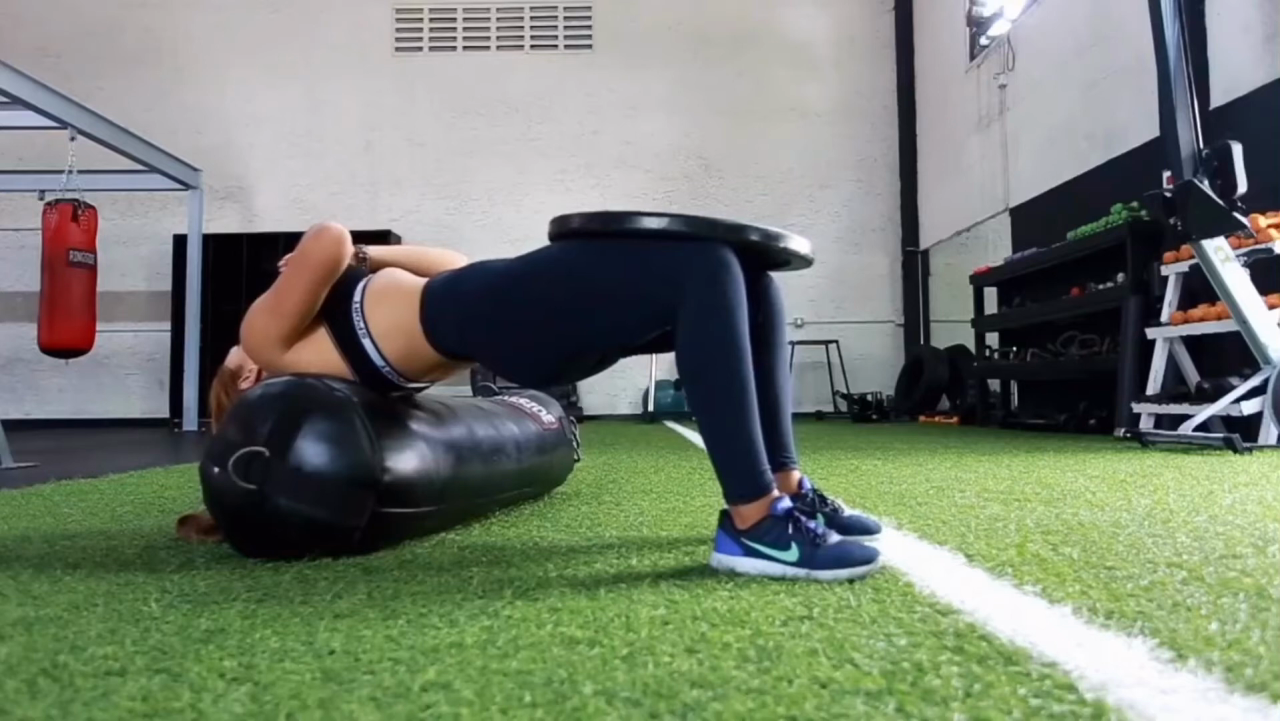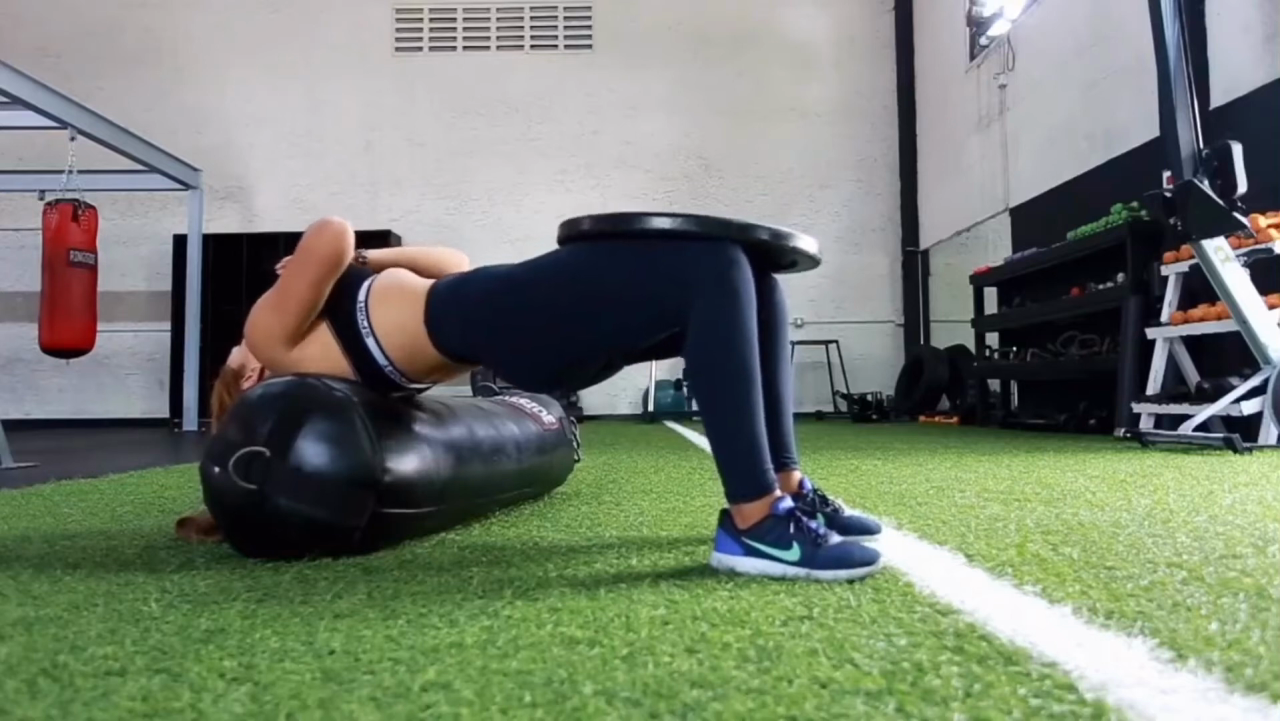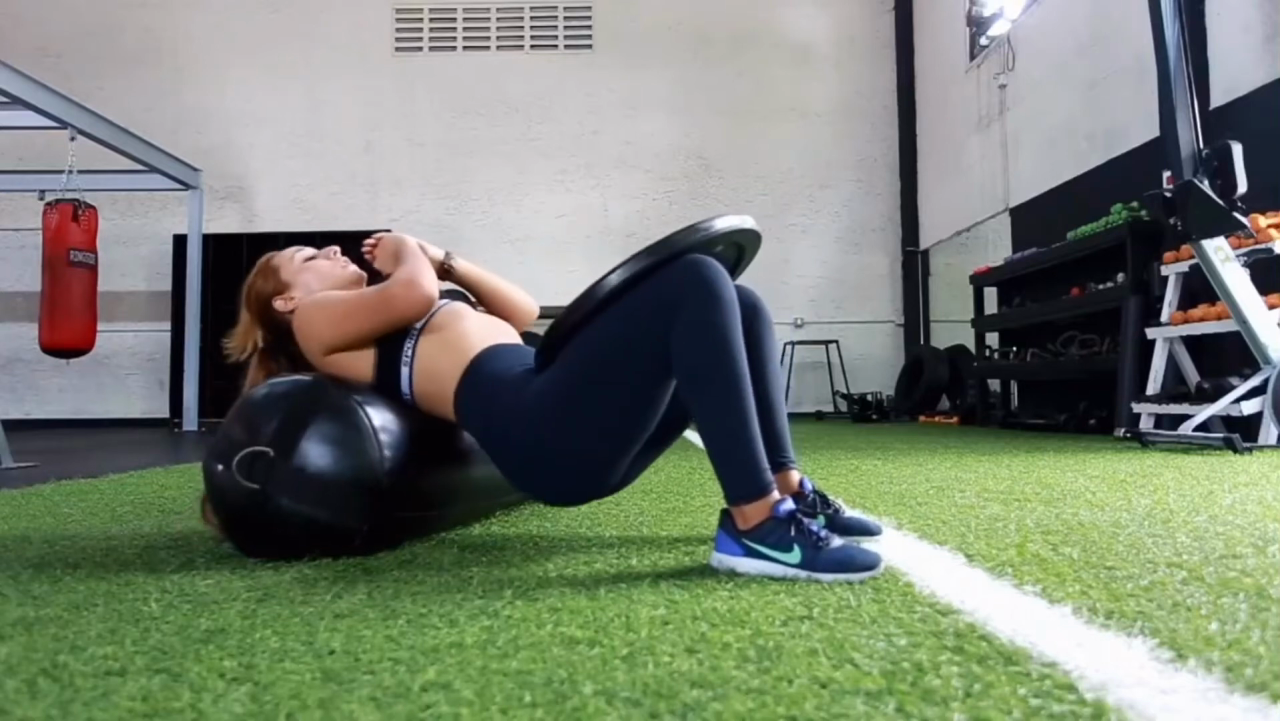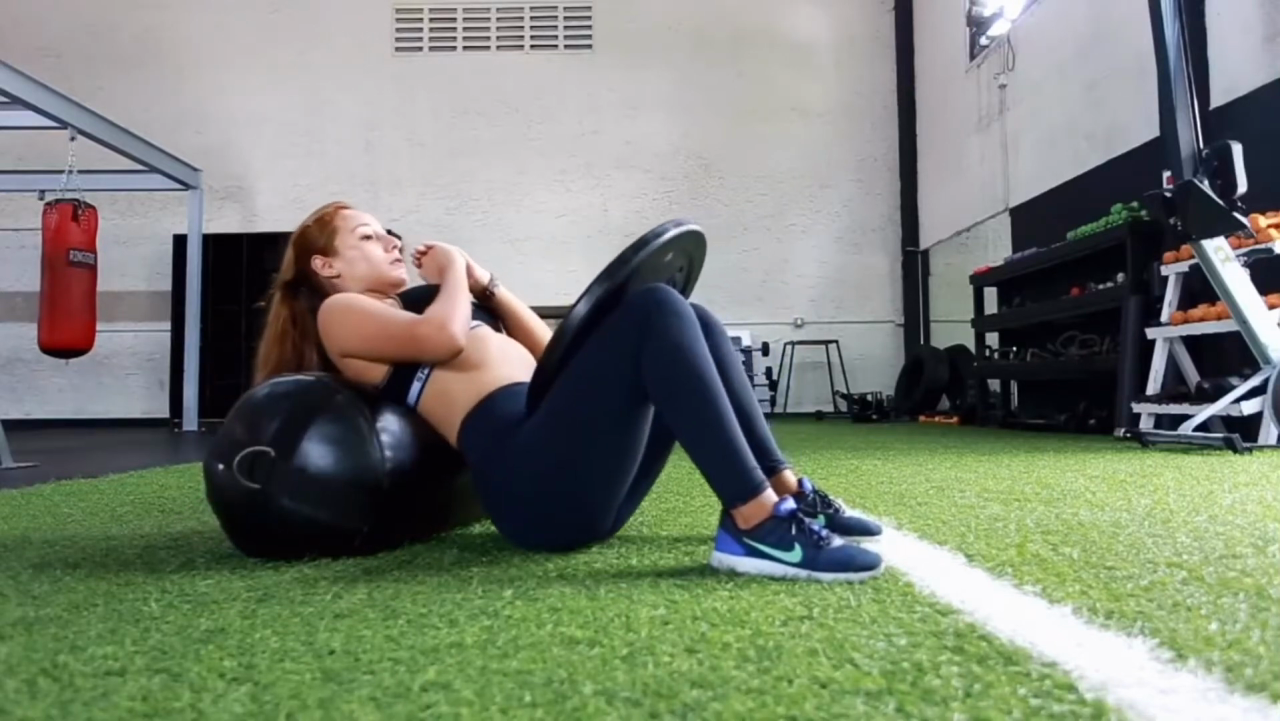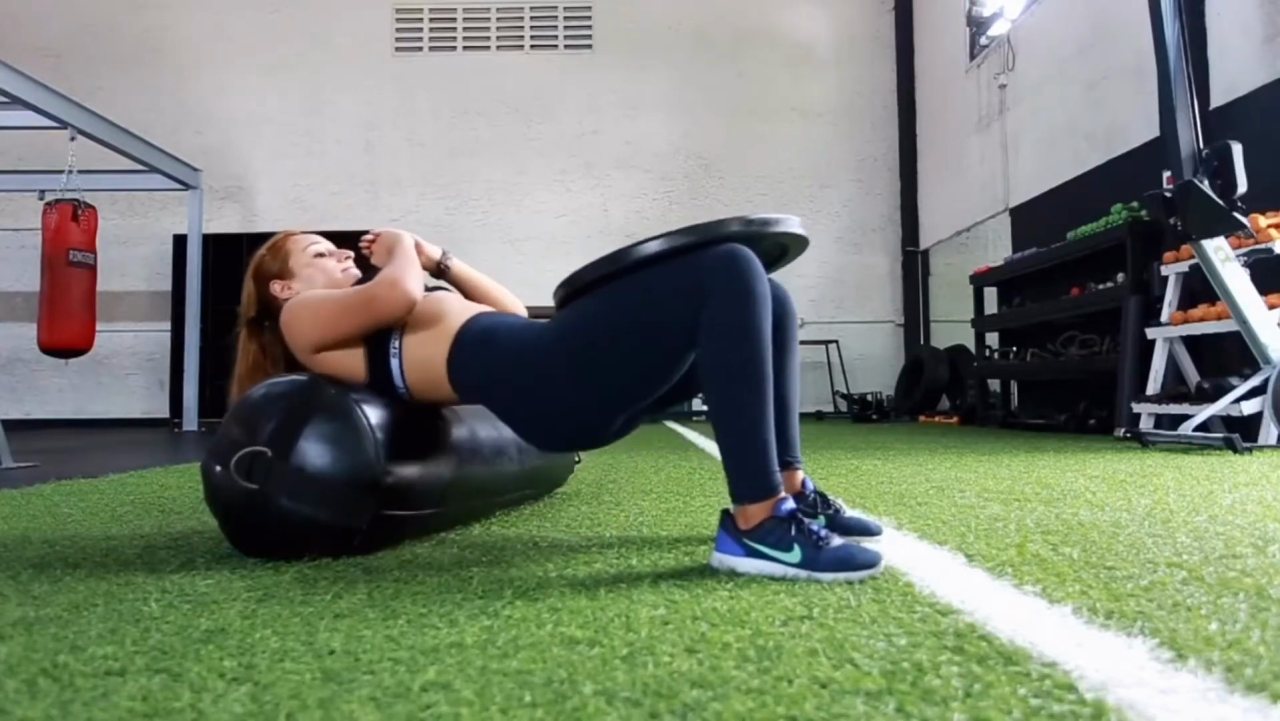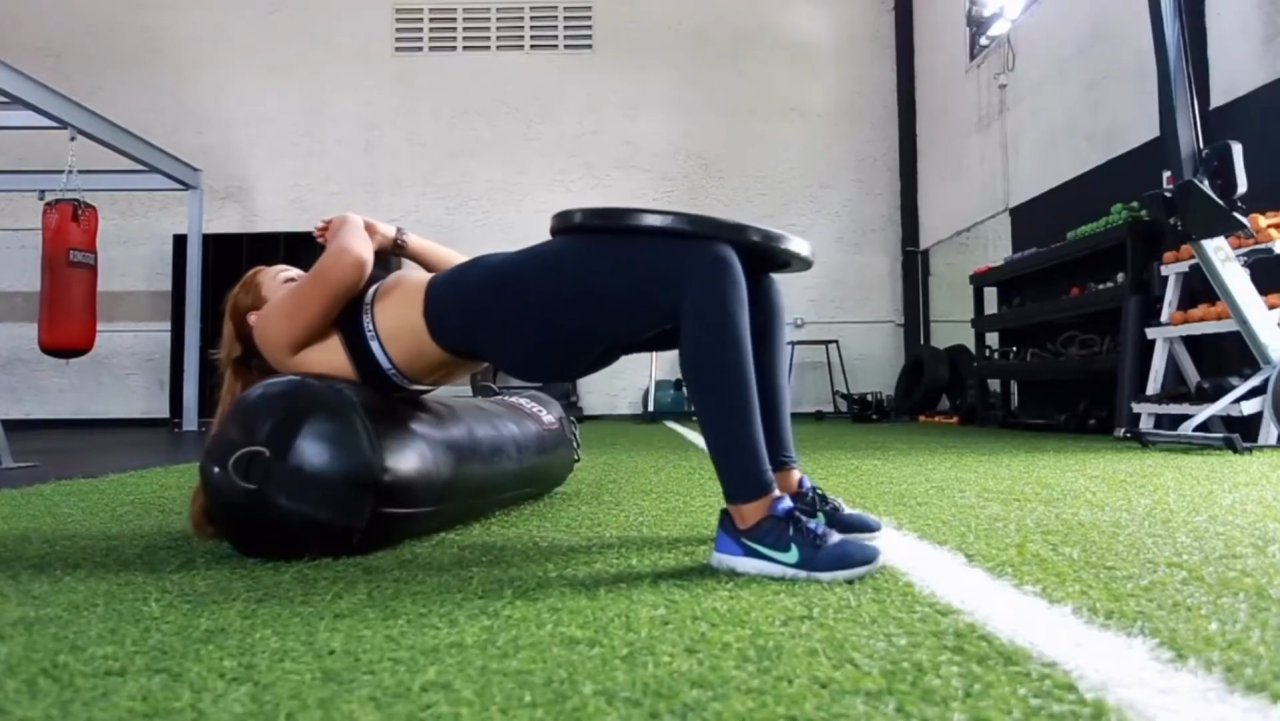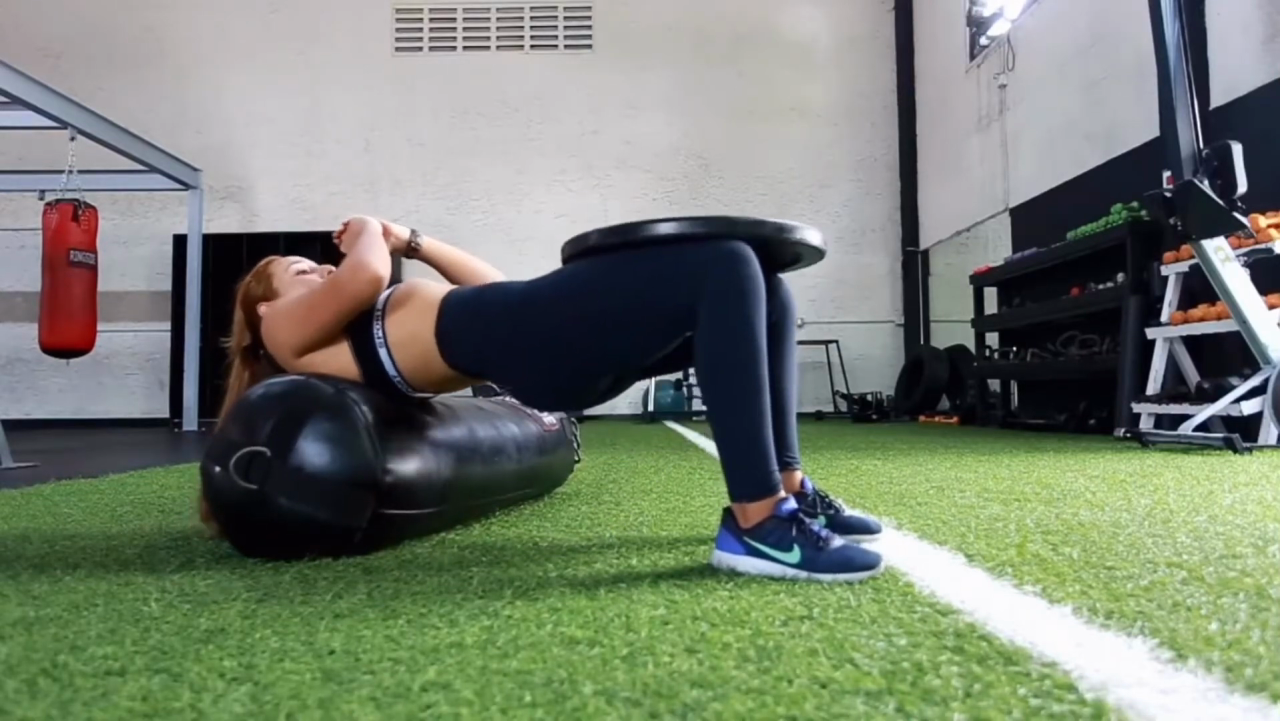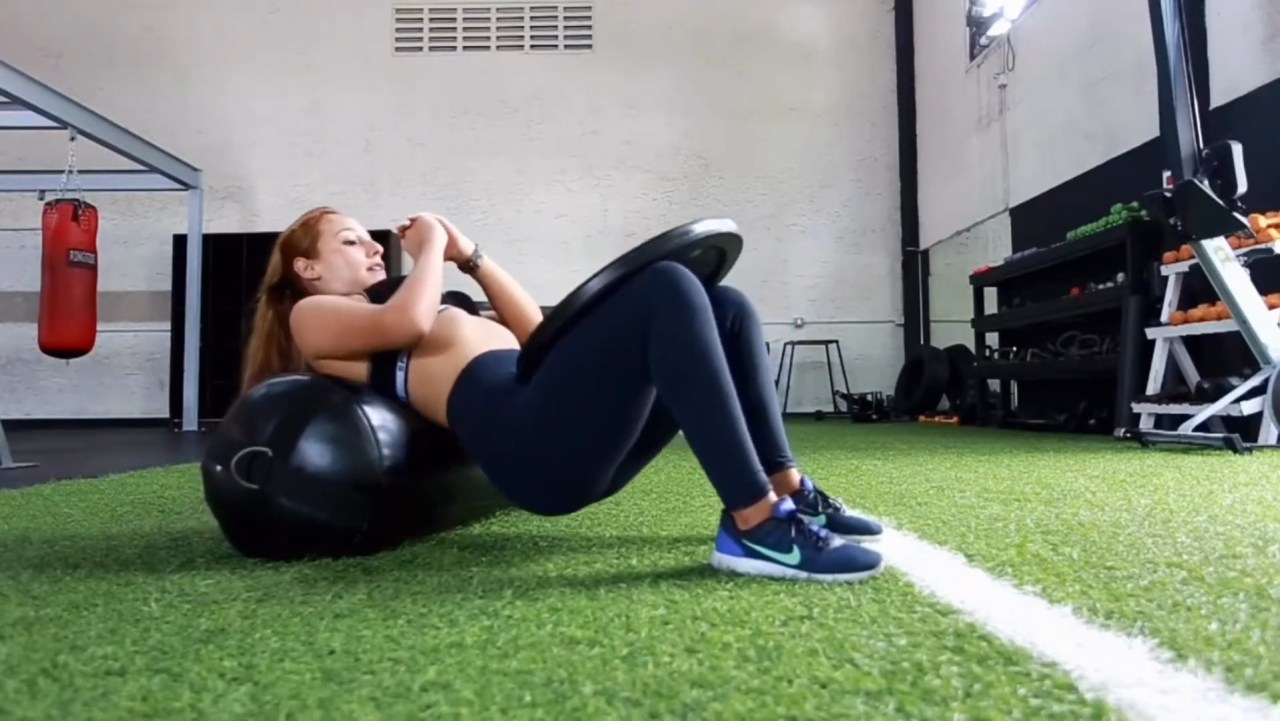
dt=0.5s
person 1, frame 1
right shoulder: (270, 336)
left elbow: (450, 263)
right elbow: (330, 240)
left wrist: (366, 259)
right wrist: (351, 257)
left hip: (533, 324)
right hip: (506, 316)
left knee: (746, 280)
right knee: (705, 269)
left ankle: (784, 489)
right ankle: (755, 525)
person 1, frame 2
left shoulder: (385, 341)
right shoulder: (274, 335)
left elbow: (453, 265)
right elbow: (331, 236)
left wrist: (365, 259)
right wrist: (345, 257)
left hip: (526, 317)
right hip: (517, 321)
left knee: (747, 285)
right knee: (715, 269)
left ankle: (786, 490)
right ankle: (756, 525)
person 1, frame 3
left shoulder: (386, 328)
right shoulder: (317, 324)
left elbow: (522, 311)
right elbow: (415, 293)
left wrist: (440, 258)
right wrist: (410, 258)
left hip: (574, 421)
right hip: (547, 428)
left knee: (741, 307)
right knee: (696, 282)
left ankle: (787, 493)
right ankle: (756, 528)
person 1, frame 4
left shoulder: (403, 318)
right shoulder: (340, 314)
left elbow: (544, 355)
right elbow: (442, 337)
left wrist: (483, 284)
right wrist: (451, 271)
left hip: (585, 479)
right hip: (540, 483)
left knee: (691, 323)
right knee: (654, 310)
left ankle: (788, 494)
right ankle: (757, 526)
person 1, frame 5
left shoulder: (371, 319)
right shoulder: (305, 319)
left elbow: (511, 314)
right elbow: (400, 296)
left wrist: (437, 259)
right wrist: (402, 253)
left hip: (548, 357)
right hip: (541, 382)
left knee: (765, 300)
right knee: (730, 273)
left ankle: (792, 494)
right ankle: (758, 525)
person 1, frame 6
left shoulder: (379, 340)
right shoulder: (282, 333)
left elbow: (460, 270)
right elbow: (346, 263)
left wrist: (393, 238)
right wrist: (350, 232)
left hip: (548, 317)
right hip: (512, 311)
left knee: (746, 281)
right knee: (706, 267)
left ankle: (786, 490)
right ankle: (755, 526)
person 1, frame 7
left shoulder: (363, 321)
right shoulder: (290, 331)
left elbow: (488, 283)
right elbow: (365, 276)
left wrist: (407, 240)
right wrist: (367, 242)
left hip: (554, 340)
right hip: (529, 335)
left knee: (760, 288)
right knee: (726, 269)
left ankle: (787, 489)
right ankle: (758, 525)
person 1, frame 8
left shoulder: (383, 318)
right shoulder: (313, 316)
left elbow: (530, 328)
right elbow: (408, 322)
left wrist: (467, 254)
right wrist: (429, 247)
left hip: (576, 433)
right hip: (532, 443)
left knee: (726, 309)
right knee: (669, 289)
left ankle: (788, 491)
right ankle: (757, 527)
